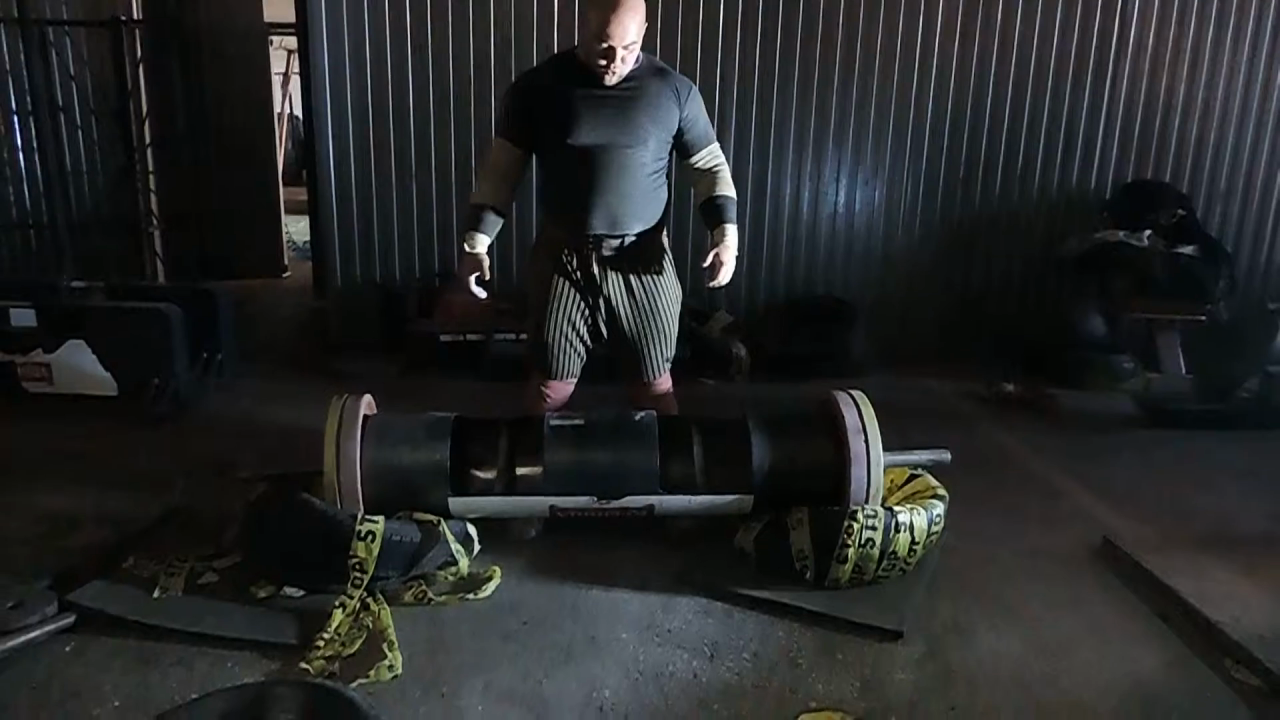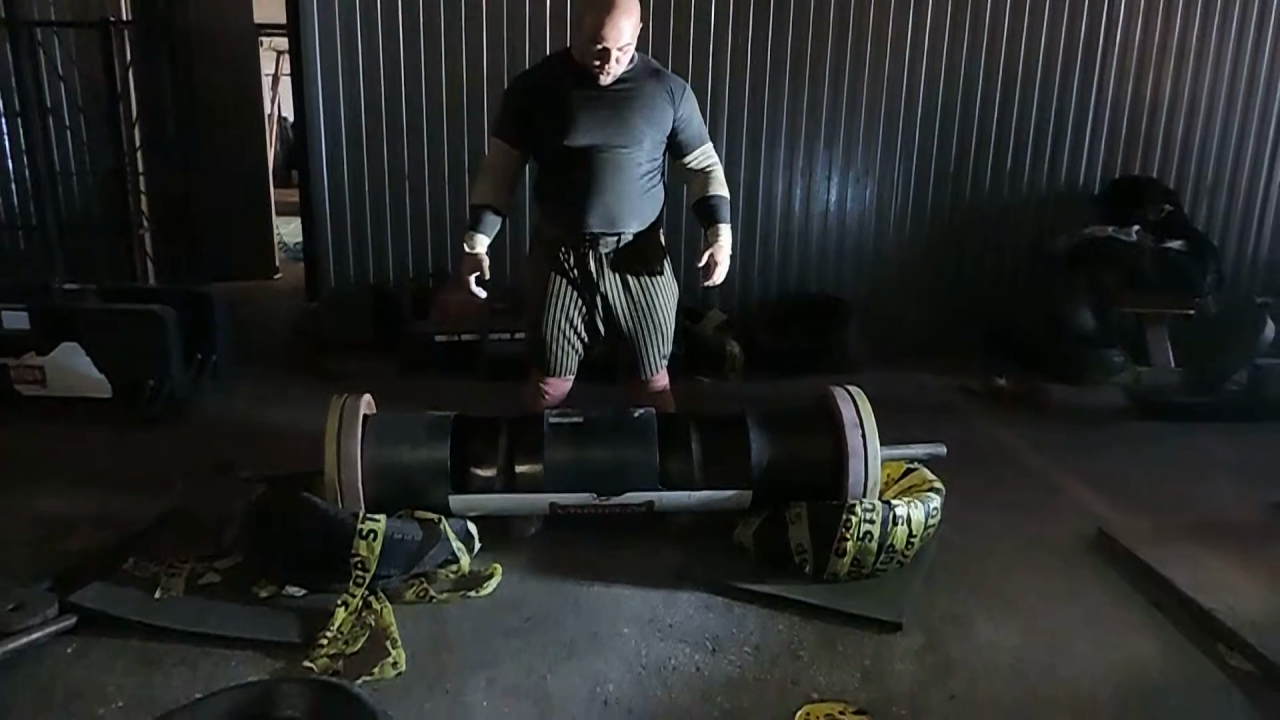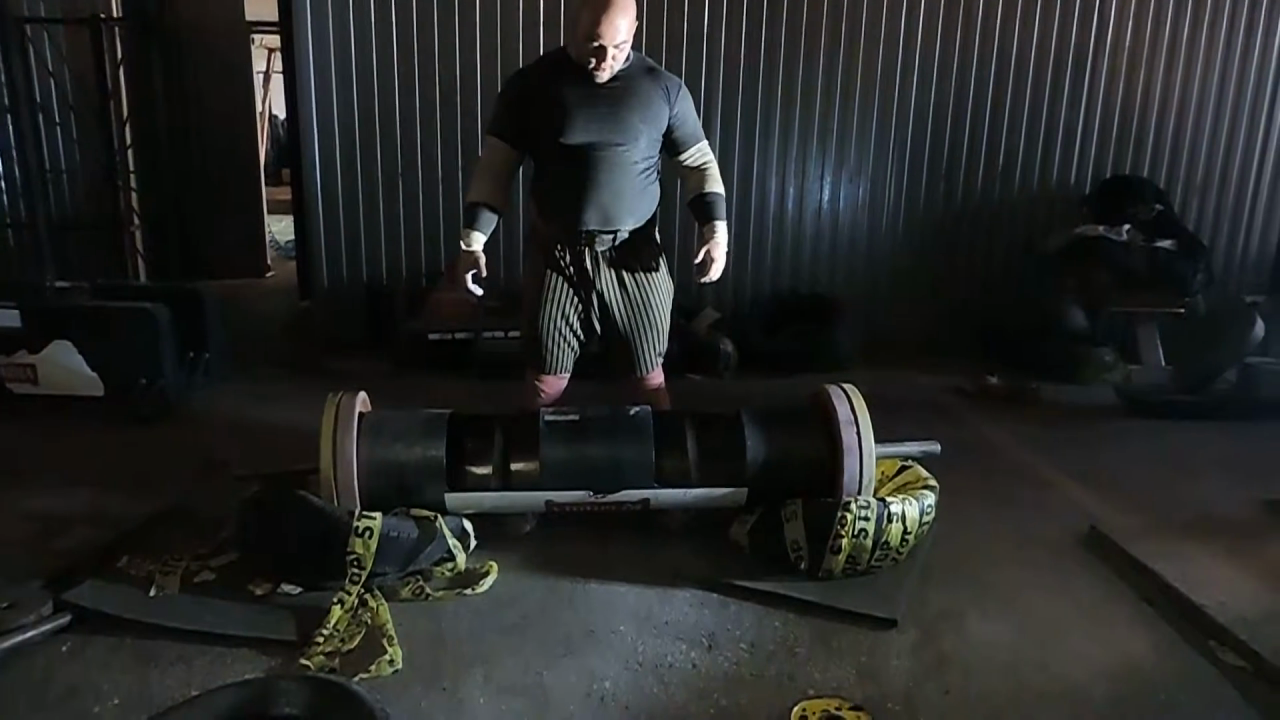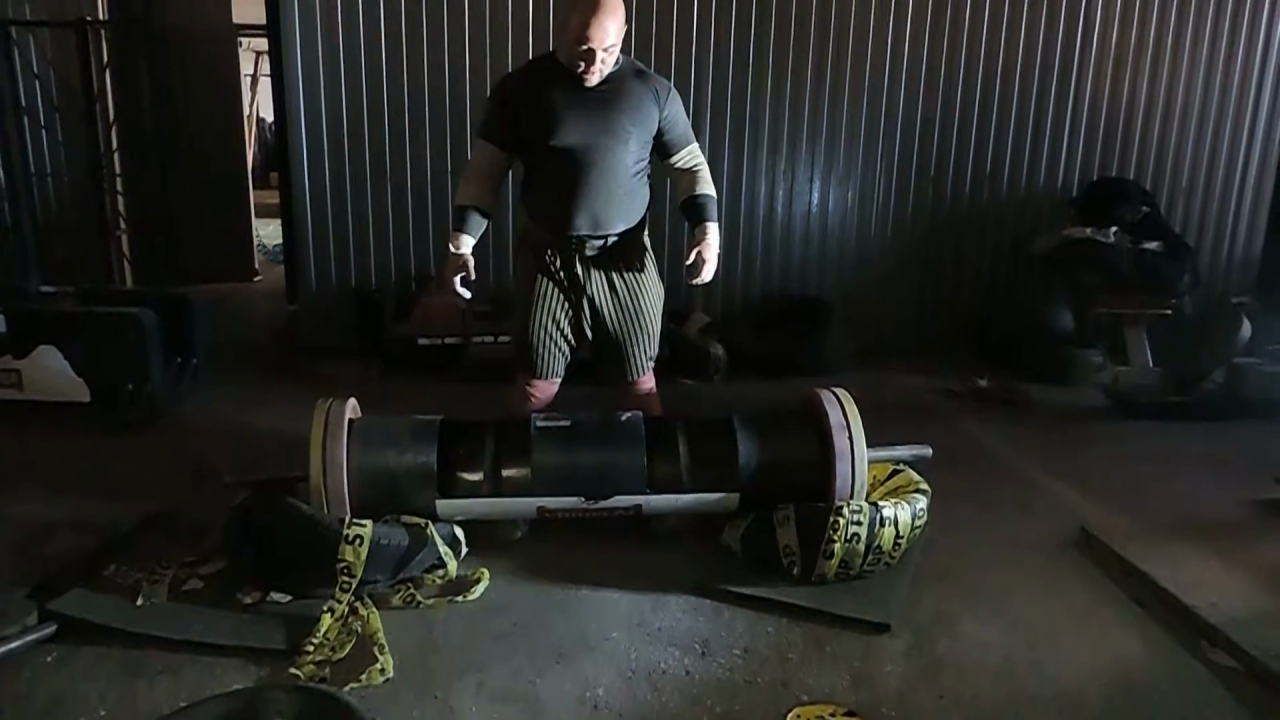
dt=0.4s
person 1, frame 1
left shoulder: (674, 89)
right shoulder: (538, 85)
left elbow: (710, 164)
right elbow: (502, 167)
left wrist: (726, 233)
right wrist: (477, 242)
left hip: (642, 260)
right hip: (562, 257)
left knee: (655, 381)
right knee: (551, 384)
person 1, frame 2
left shoulder: (668, 89)
right shoulder: (535, 86)
left elbow: (703, 165)
right elbow: (500, 168)
left wrist: (719, 233)
right wrist: (476, 242)
left hip: (639, 258)
right hip: (559, 256)
left knee: (653, 378)
right knee: (550, 382)
person 1, frame 3
left shoulder: (663, 87)
right shoulder: (531, 84)
left elbow: (698, 162)
right elbow: (495, 166)
left wrist: (716, 229)
right wrist: (473, 240)
left hip: (635, 255)
right hip: (556, 253)
left knee: (649, 374)
right knee: (547, 379)
person 1, frame 4
left shoulder: (653, 91)
right shoulder: (521, 87)
left elbow: (689, 164)
right elbow: (484, 169)
left wrist: (708, 230)
right wrist: (462, 242)
left hip: (625, 258)
right hip: (546, 257)
left knee: (640, 378)
right knee: (537, 383)
